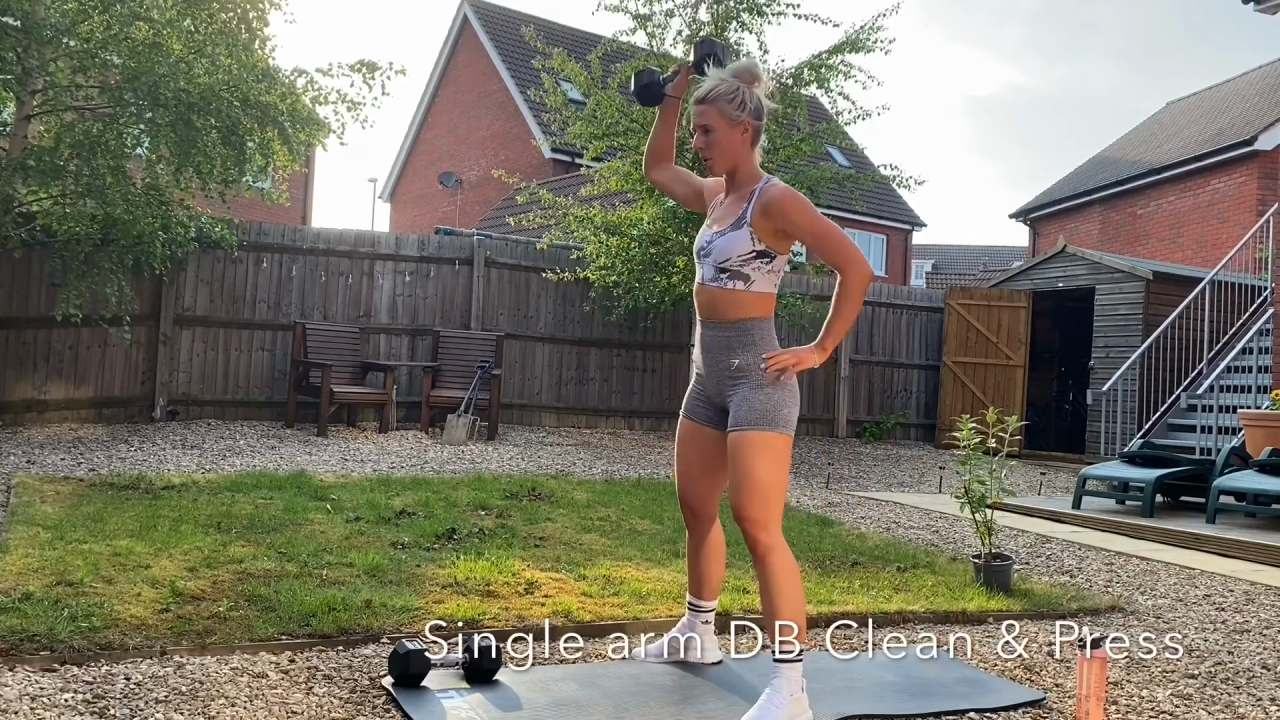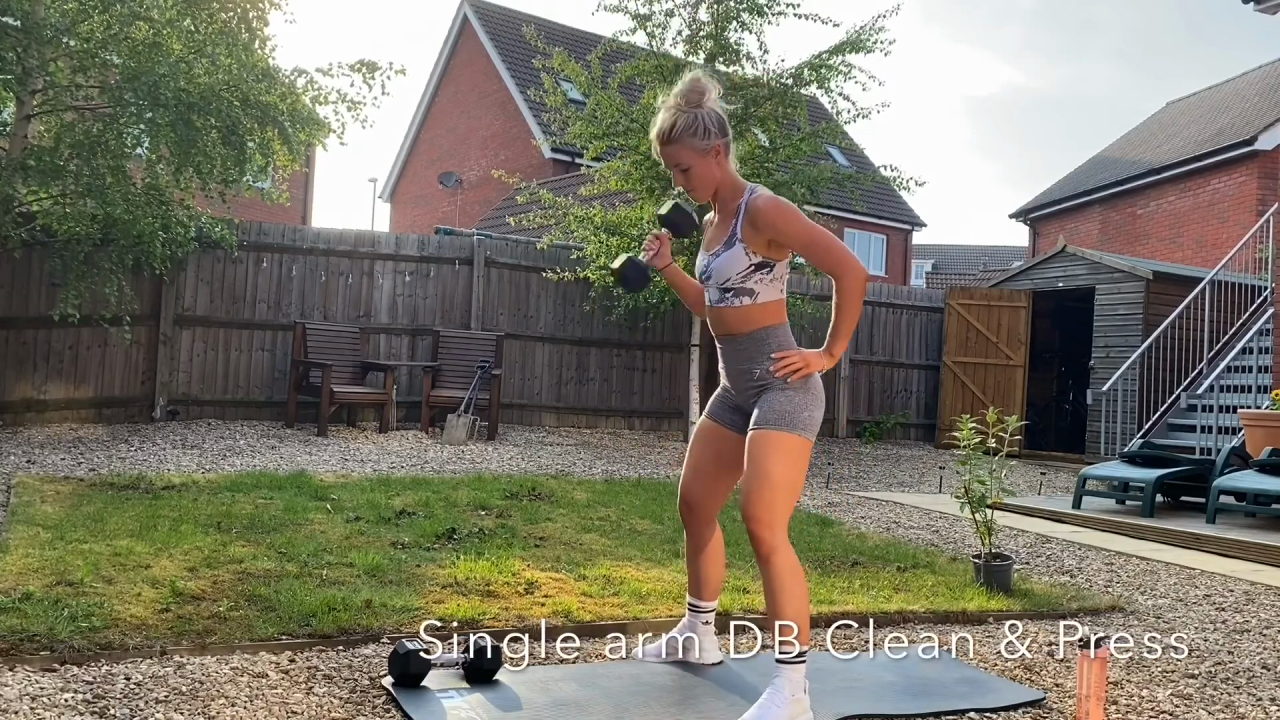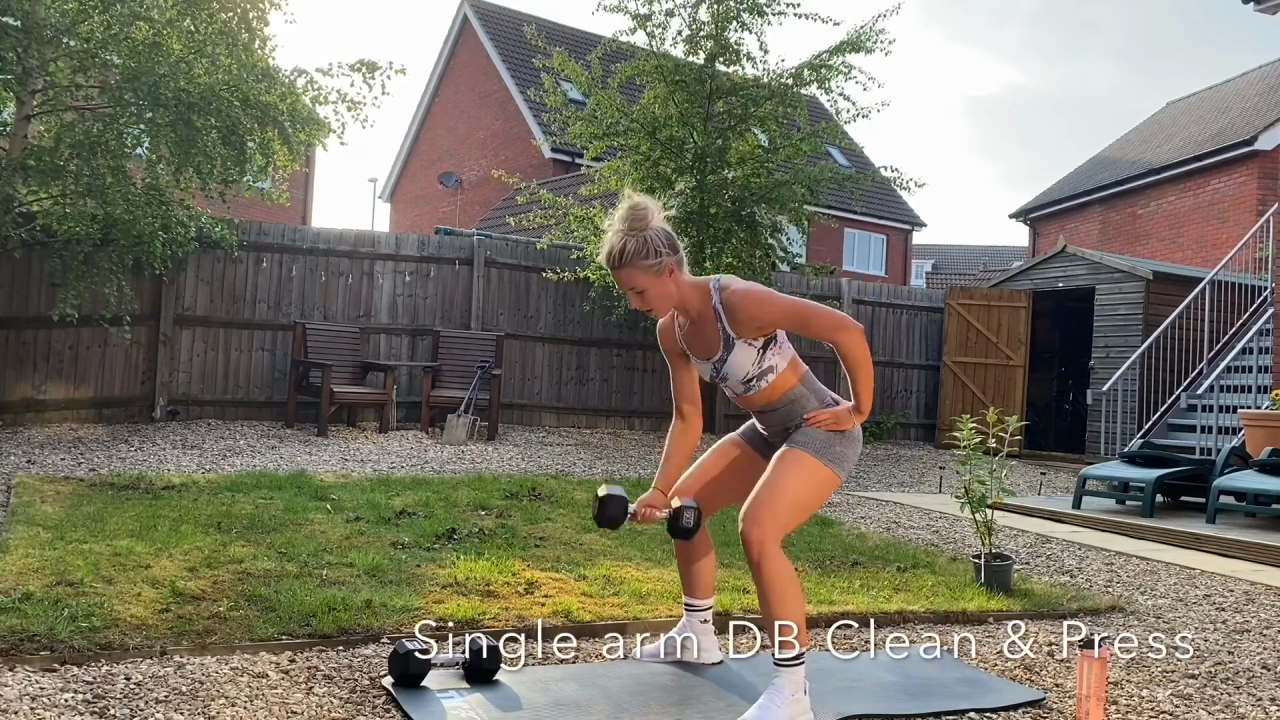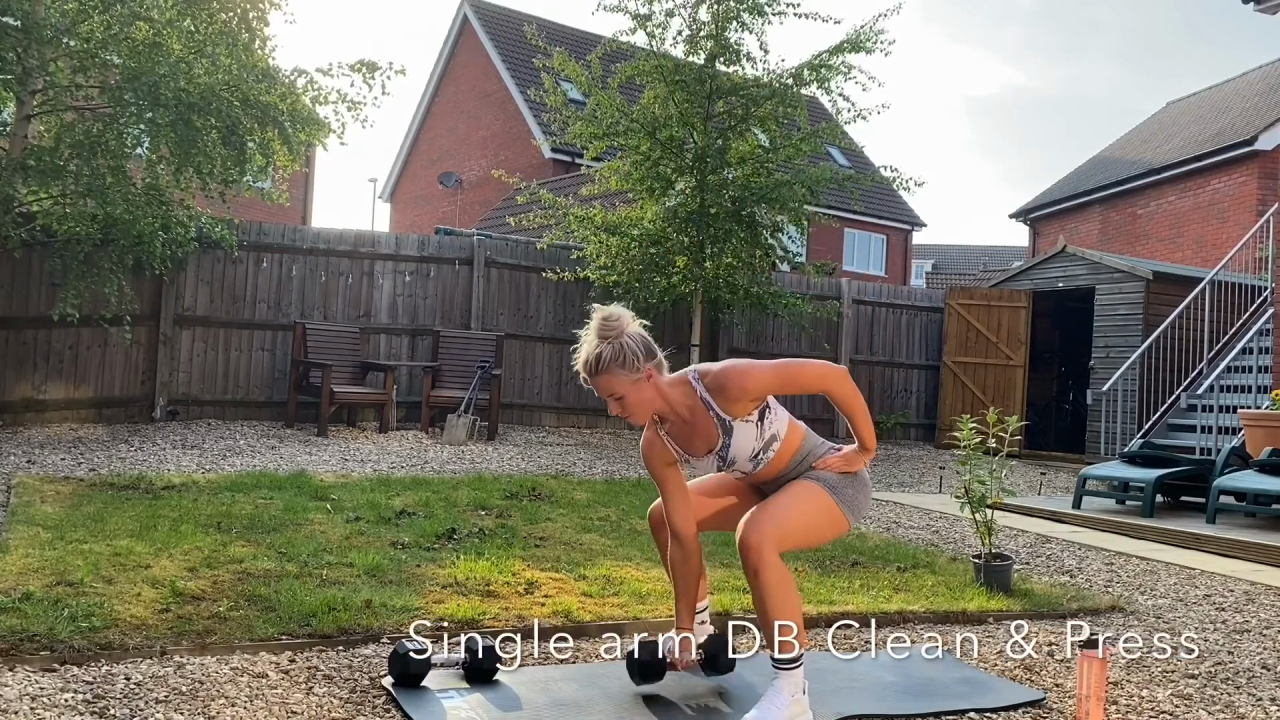
dt=0.3s
person 1, frame 1
left shoulder: (777, 200)
right shoulder: (714, 194)
left elbow: (856, 268)
right elbow: (656, 167)
left wrist: (819, 350)
right wrist: (674, 99)
left hip: (758, 375)
right hip: (708, 374)
left knee: (757, 527)
right knee: (695, 510)
right ankle: (699, 634)
person 1, frame 2
left shoulder: (763, 209)
right shoulder: (713, 217)
left elbow: (850, 273)
right elbow: (709, 304)
left wrist: (830, 355)
right wrist: (665, 268)
left hip: (786, 386)
right hip: (736, 388)
left knee: (763, 527)
right knee: (695, 505)
right ankle: (699, 635)
person 1, frame 3
left shoulder: (739, 300)
right shoulder: (671, 330)
left elbow: (848, 330)
right elbow: (688, 420)
left wrist: (860, 410)
right wrist: (660, 492)
left hip: (821, 428)
right hip: (768, 429)
left knee: (758, 532)
right knee: (686, 502)
right ankle: (699, 633)
person 1, frame 4
left shoulder: (724, 382)
right shoulder: (656, 444)
left elbow: (834, 375)
right elbow: (683, 537)
left wrist: (867, 450)
right wrist: (683, 633)
left hip: (832, 479)
right hip: (770, 484)
left knee: (756, 538)
right knee: (662, 518)
right ankle: (699, 632)
